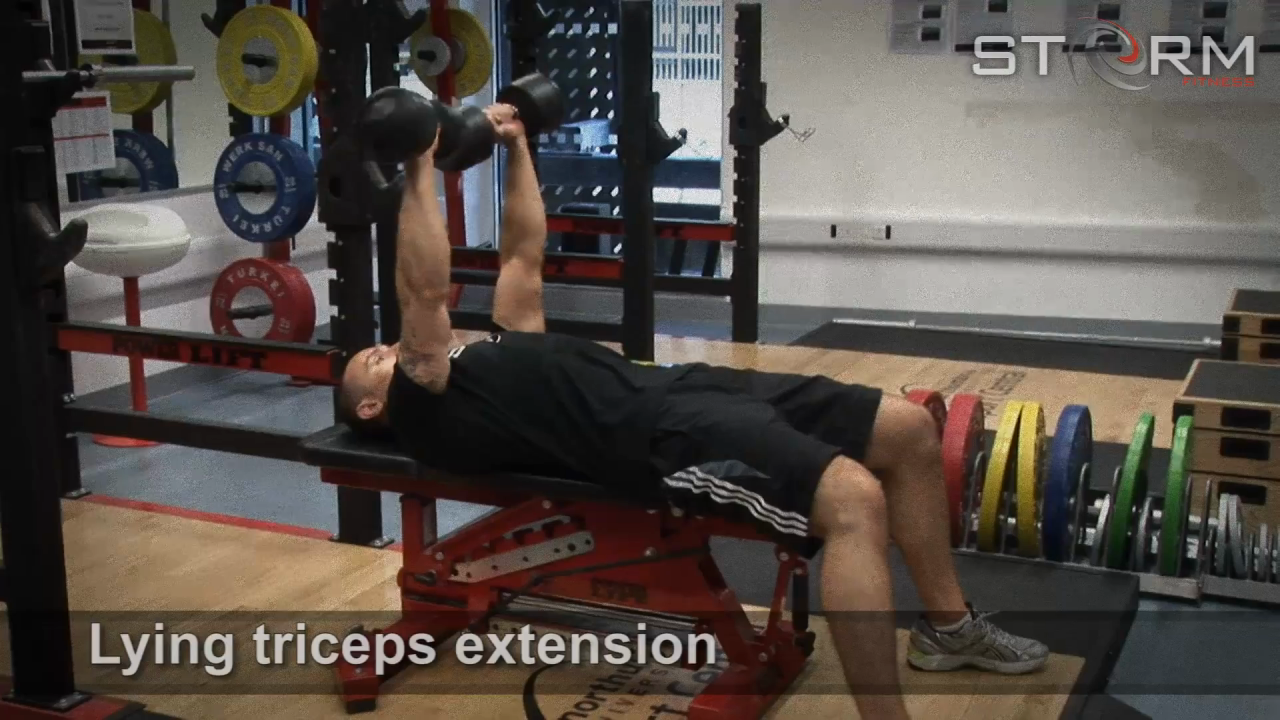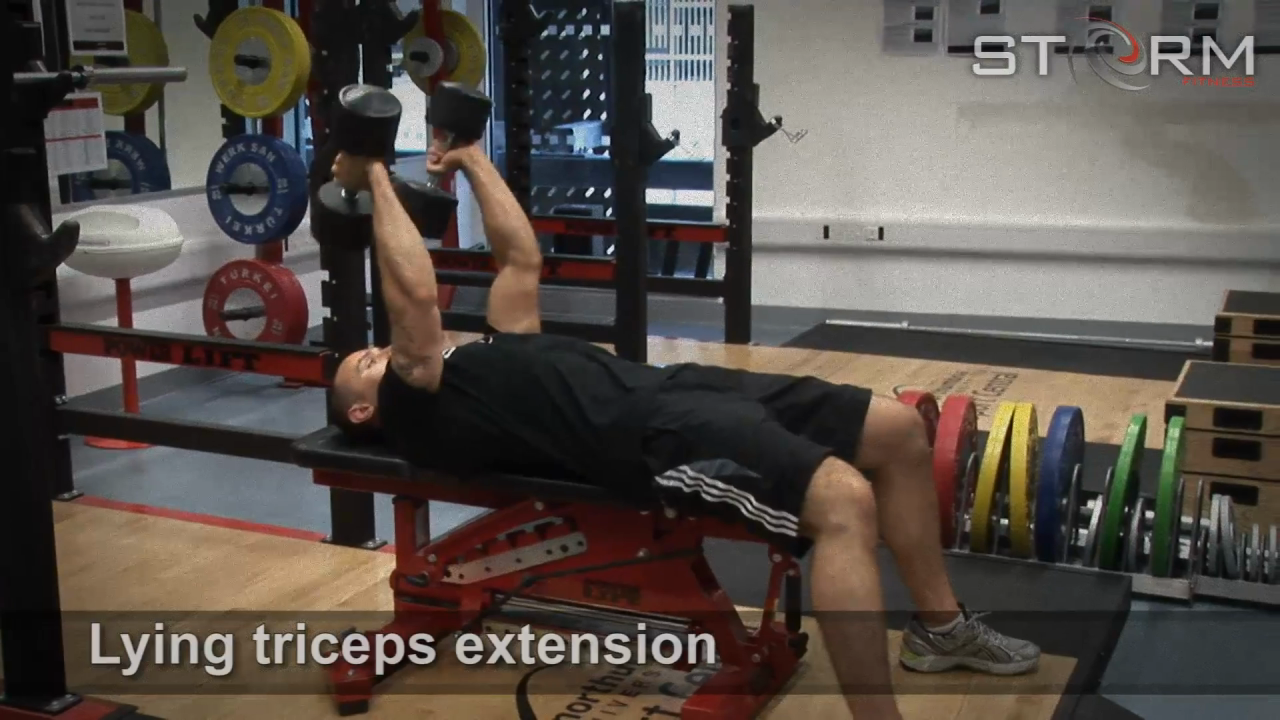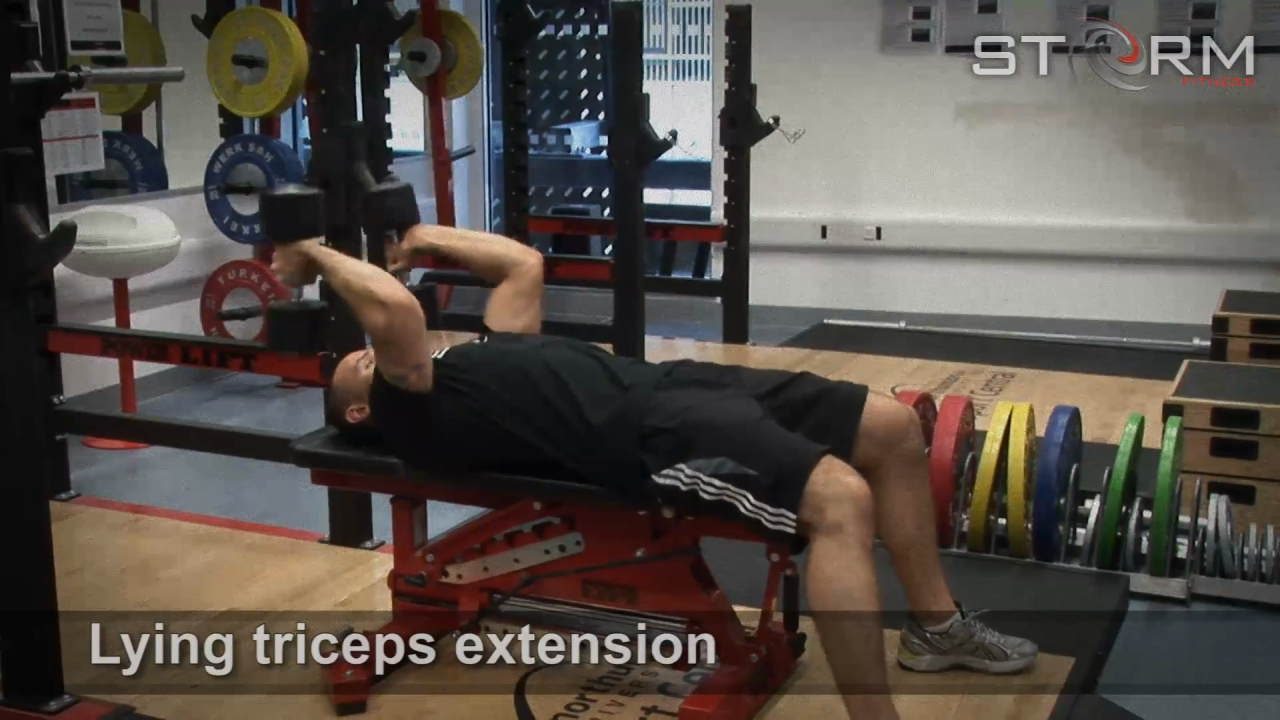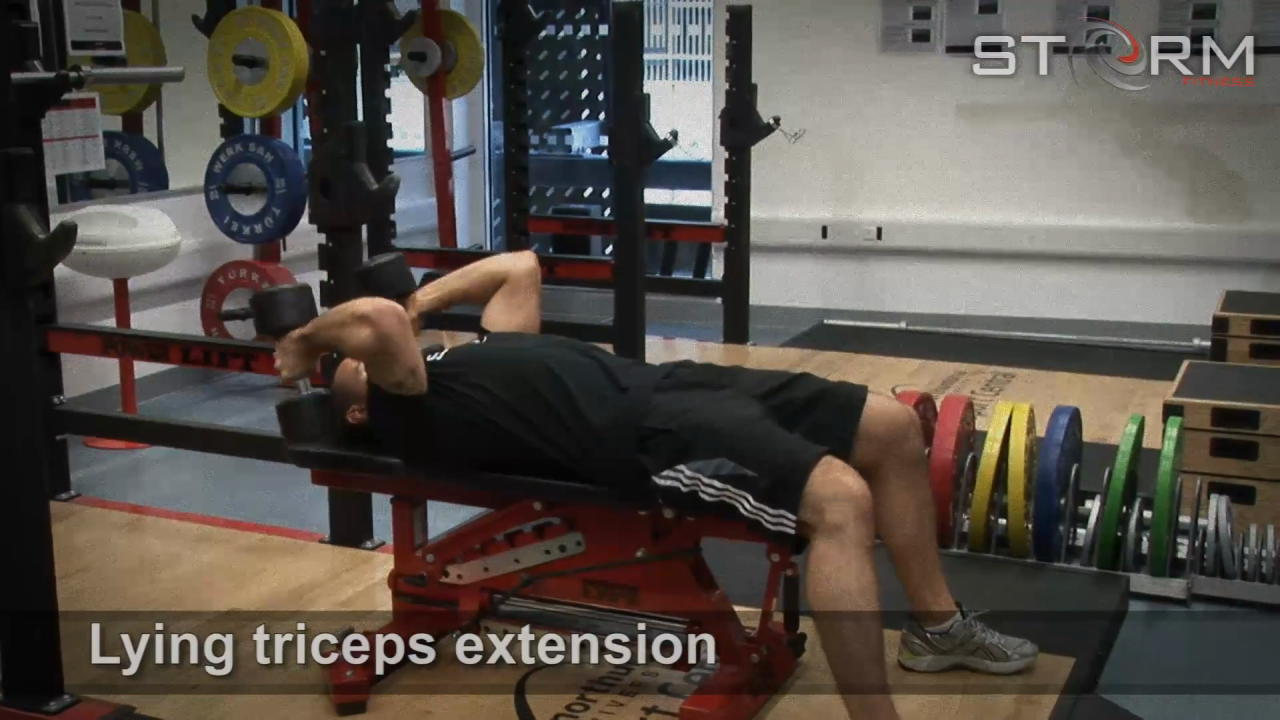
dt=0.7s
person 1, frame 1
left shoulder: (489, 353)
right shoulder: (430, 412)
left elbow: (522, 257)
right elbow: (426, 294)
left wrist: (517, 147)
right wrist: (421, 167)
left hip: (684, 384)
right hip: (661, 435)
left knee: (909, 430)
right knee: (853, 500)
left ankle: (948, 623)
person 1, frame 2
left shoulder: (484, 357)
right shoulder: (419, 416)
left elbow: (523, 261)
right elbow: (414, 296)
left wrist: (471, 160)
right wrist: (374, 179)
left hip: (672, 385)
right hip: (648, 435)
left knee: (899, 430)
right knee: (844, 501)
left ankle: (940, 625)
person 1, frame 3
left shoulder: (470, 361)
right shoulder: (412, 415)
left elbow: (524, 267)
right elbow: (395, 310)
left wrist: (426, 235)
right wrist: (316, 256)
left hip: (663, 383)
right hip: (644, 434)
left knee: (894, 428)
right knee: (842, 501)
left ankle: (936, 624)
person 1, frame 4
left shoulder: (462, 360)
right shoulder: (409, 412)
left elbow: (521, 267)
right elbow: (378, 321)
left wrist: (425, 298)
right wrist: (306, 342)
left hip: (666, 384)
right hip: (643, 435)
left knee: (894, 428)
right knee: (841, 500)
left ankle: (937, 625)
